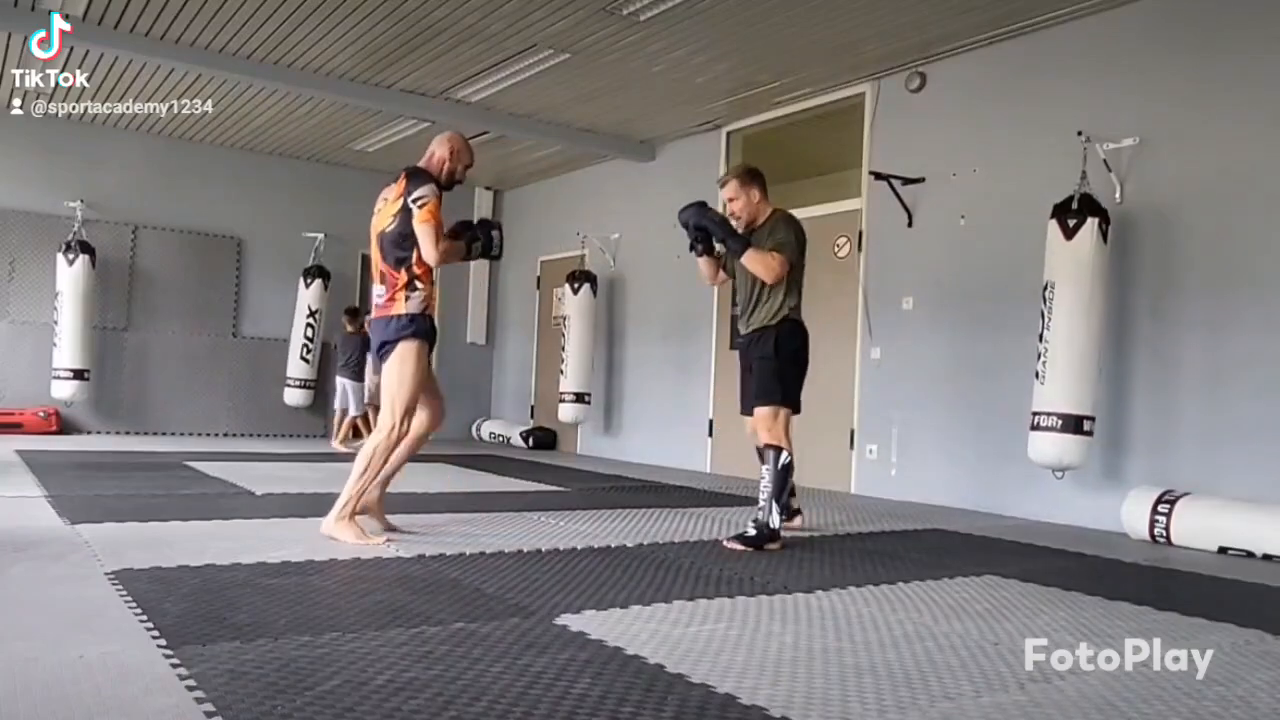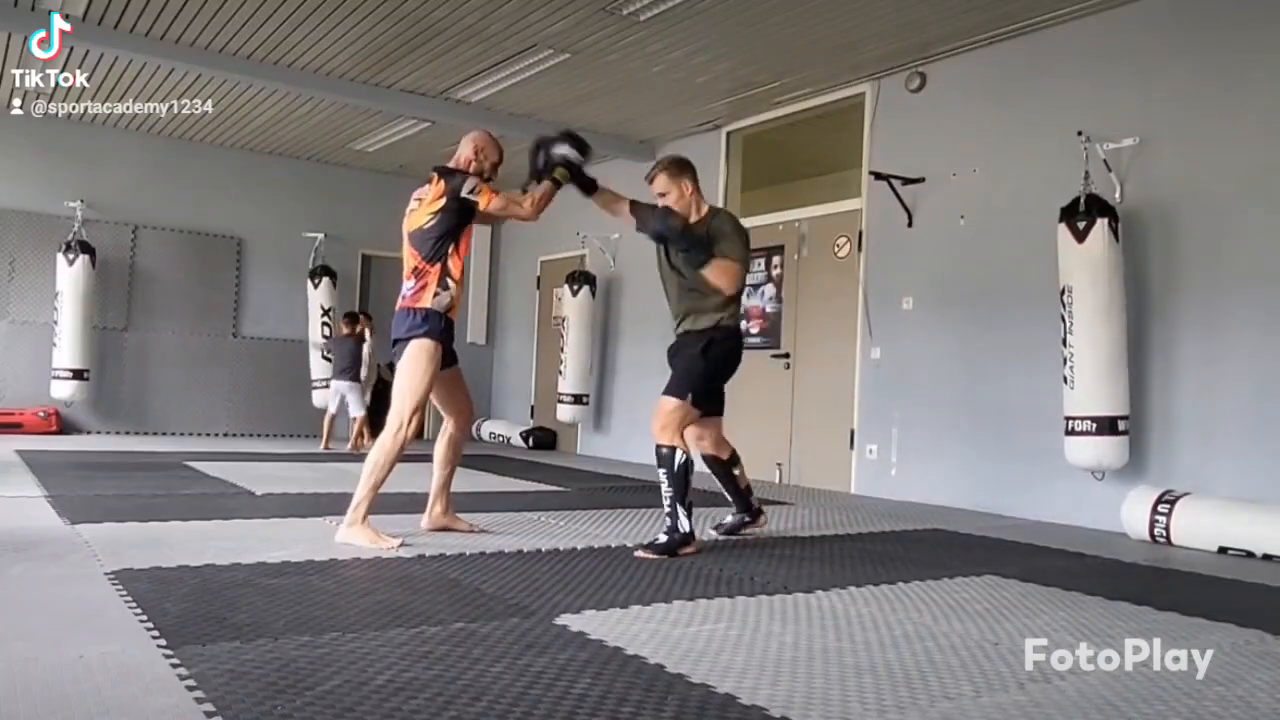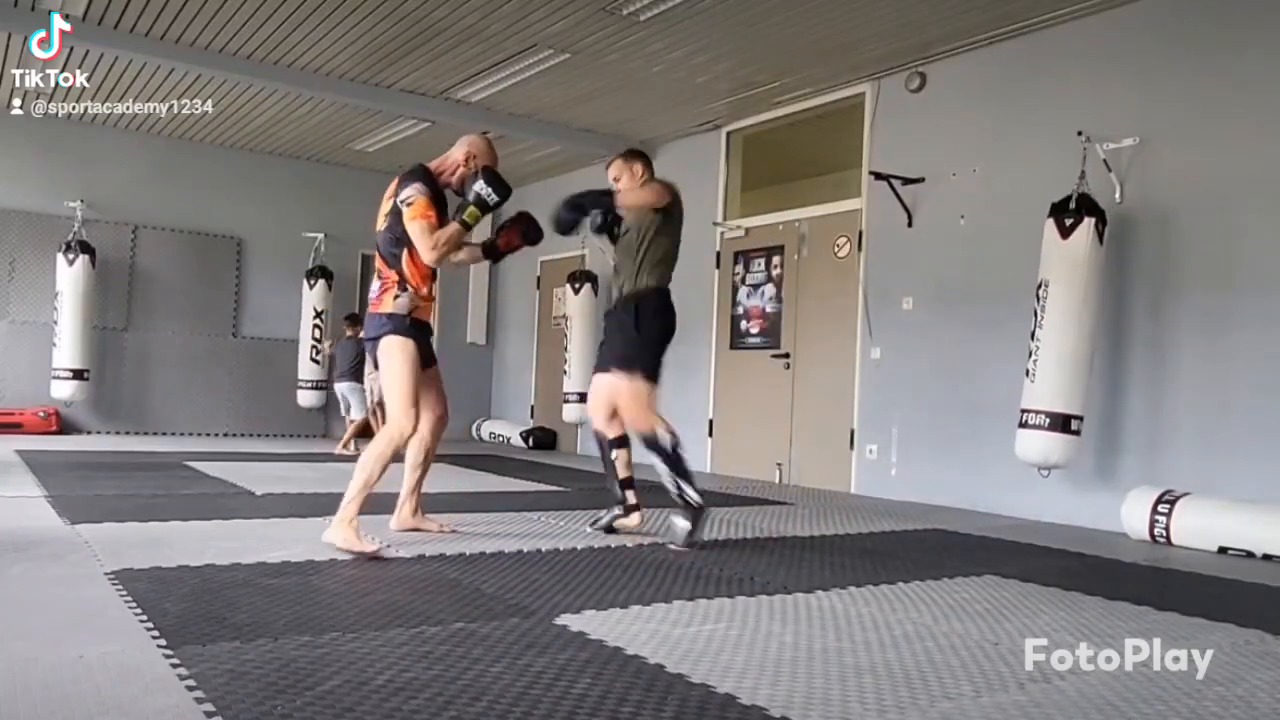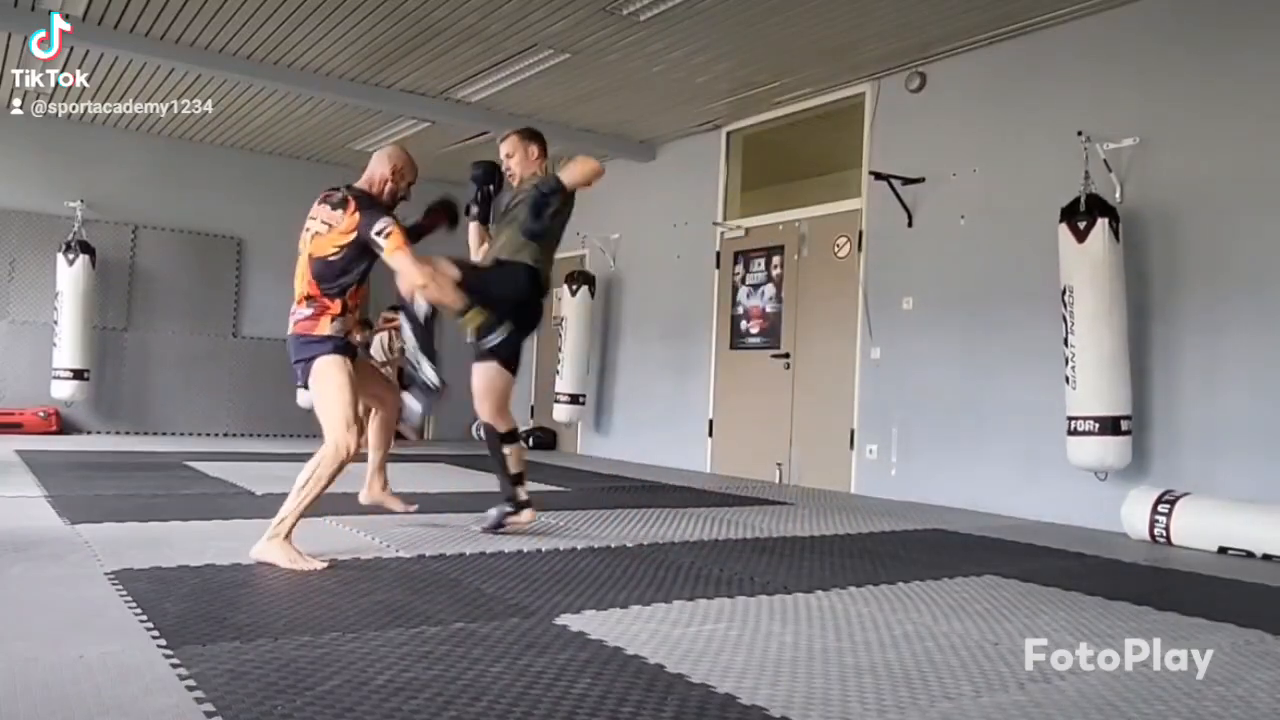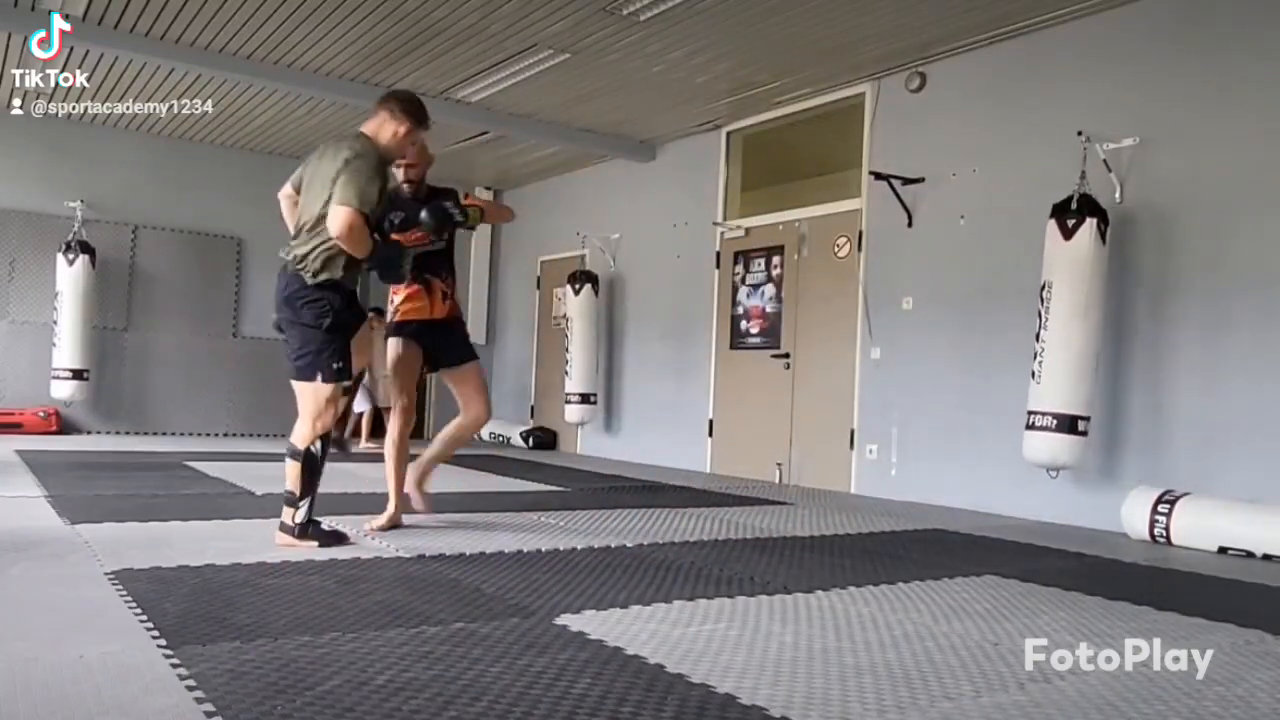
dt=1s
person 1, frame 1
left shoulder: (395, 192)
right shoulder: (423, 188)
right elbow: (434, 256)
left wrist: (454, 242)
right wrist: (470, 244)
left hip: (393, 318)
right hip: (405, 319)
left knee: (431, 409)
right knee: (395, 423)
left ankle: (371, 493)
right ankle: (341, 514)
person 1, frame 2
left shoulder: (438, 190)
right shoulder: (458, 184)
left elbow: (499, 208)
right elbow: (527, 210)
left wrist: (544, 173)
right wrist: (559, 172)
left hip: (428, 320)
right hip: (422, 319)
left knee: (460, 414)
right knee: (402, 422)
left ankle: (438, 509)
right ankle: (354, 519)
person 1, frame 3
left shoulder: (431, 192)
right shoulder: (415, 186)
left elbow: (448, 253)
right elbow: (430, 252)
left wrist: (496, 247)
right wrist: (474, 208)
left hip: (414, 321)
right hip: (395, 319)
left knee: (436, 414)
right knee: (403, 422)
left ankle: (408, 510)
right ankle: (343, 523)
person 1, frame 4
left shoulder: (331, 201)
right shoulder: (372, 216)
right elbow: (416, 278)
left wrist: (426, 224)
left hip: (329, 335)
right hip: (320, 339)
left knee: (387, 398)
right knee: (343, 443)
left ankle: (375, 486)
right ankle: (276, 538)
person 1, frame 5
left shoulder: (446, 199)
right shoulder: (382, 207)
left elbow: (505, 216)
left wrist: (468, 213)
left hip: (448, 322)
right hip: (406, 321)
left knee: (477, 411)
right knee: (402, 408)
left ankle: (419, 471)
right ankle: (394, 507)
person 2, frame 1
left shoulder: (784, 225)
right shoulder: (748, 235)
left elbow: (772, 270)
right elbow: (713, 277)
left wrist: (728, 236)
right wrist: (702, 242)
left hip: (781, 337)
right hip: (753, 339)
left knee: (770, 427)
right knee: (762, 430)
left ankle: (769, 526)
right ankle: (785, 507)
person 2, frame 2
left shoulder: (723, 225)
right shoulder: (667, 220)
left elbow: (731, 281)
right elbow: (619, 206)
left wrist: (690, 243)
right wrist: (583, 181)
left hip: (714, 341)
right hip: (690, 341)
left knee: (665, 423)
right knee: (703, 435)
left ankle: (680, 531)
right ankle: (749, 510)
person 2, frame 3
left shoulder: (663, 193)
right shoulder: (634, 218)
left elbow: (649, 197)
left wrist: (593, 198)
right wrist: (609, 231)
left hip: (644, 311)
right hip: (624, 315)
left knee: (635, 409)
right knee: (601, 412)
left ankle: (690, 507)
right ankle: (627, 504)
person 2, frame 4
left shoulder: (544, 185)
right shoulder: (510, 200)
left elbow: (591, 167)
right elbow: (480, 260)
left wrist: (552, 188)
right wrist: (480, 211)
left hip: (517, 281)
right hip: (513, 298)
right knee: (491, 405)
right ankle: (516, 502)
person 2, frame 5
left shoulder: (332, 150)
right shoulder: (366, 159)
left elbow: (287, 196)
right elbow: (343, 225)
right wrist: (383, 256)
left hip: (302, 279)
right hip: (314, 293)
left knee: (362, 347)
right knee: (319, 411)
right ankle: (294, 523)
